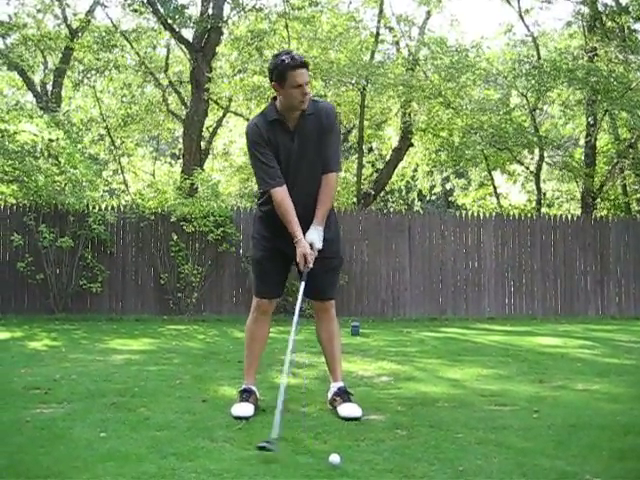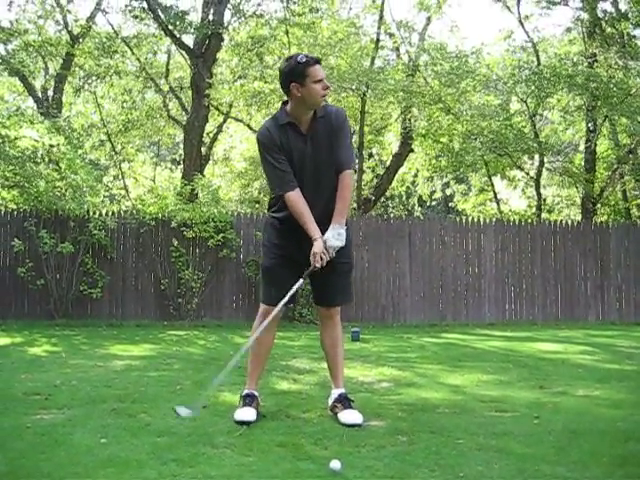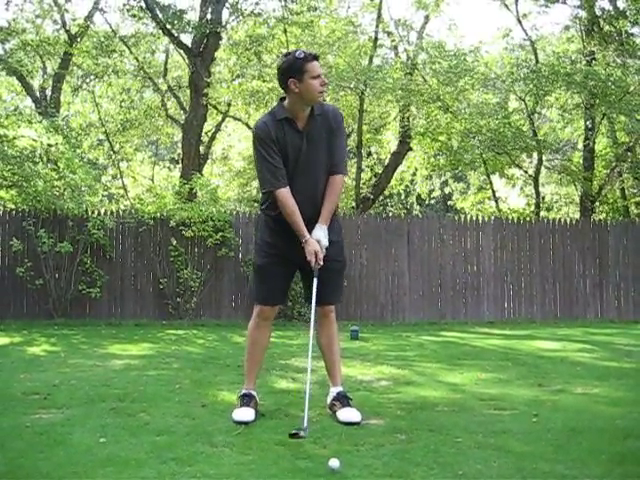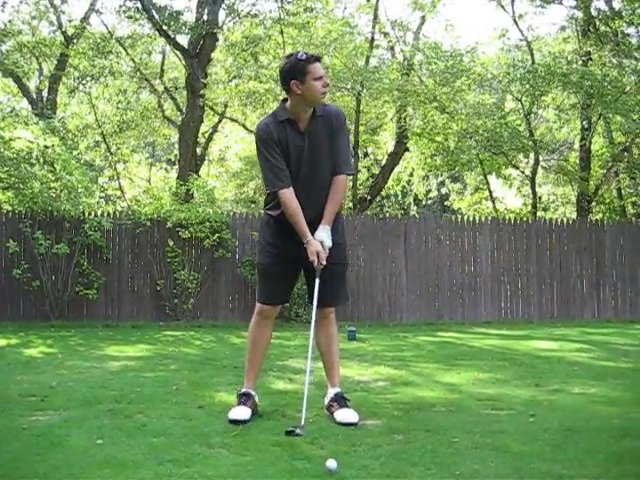
dt=0.5s
person 1, frame 1
left shoulder: (325, 115)
right shoulder: (258, 129)
left elbow: (330, 174)
right elbow: (276, 188)
left wrist: (315, 230)
right wrist: (297, 239)
left hip: (320, 225)
right hip: (273, 227)
left knee: (325, 305)
right knee: (262, 305)
left ankle: (337, 388)
right ankle: (248, 388)
person 1, frame 2
left shoulder: (335, 119)
right shoulder: (270, 134)
left elbow: (346, 173)
right elbow: (289, 192)
left wrist: (335, 229)
right wrist: (314, 238)
left hip: (332, 232)
right hip: (285, 232)
left knee: (331, 312)
right knee: (269, 310)
left ankle: (338, 394)
right ankle: (250, 393)
person 1, frame 3
left shoulder: (332, 118)
right shoulder: (266, 128)
left elbow: (337, 175)
right elbow: (279, 190)
left wrist: (321, 230)
right wrist: (305, 239)
left hip: (324, 229)
right hip: (278, 232)
left knee: (326, 310)
right knee: (264, 311)
left ankle: (337, 392)
right ankle: (248, 393)
person 1, frame 4
left shoulder: (334, 119)
right shoulder: (268, 130)
left elbow: (340, 176)
right elbow: (283, 190)
left wrist: (323, 230)
right wrist: (307, 239)
left hip: (327, 230)
right hip: (281, 232)
left knee: (327, 311)
right knee: (265, 310)
left ankle: (334, 393)
right ankle: (248, 393)
